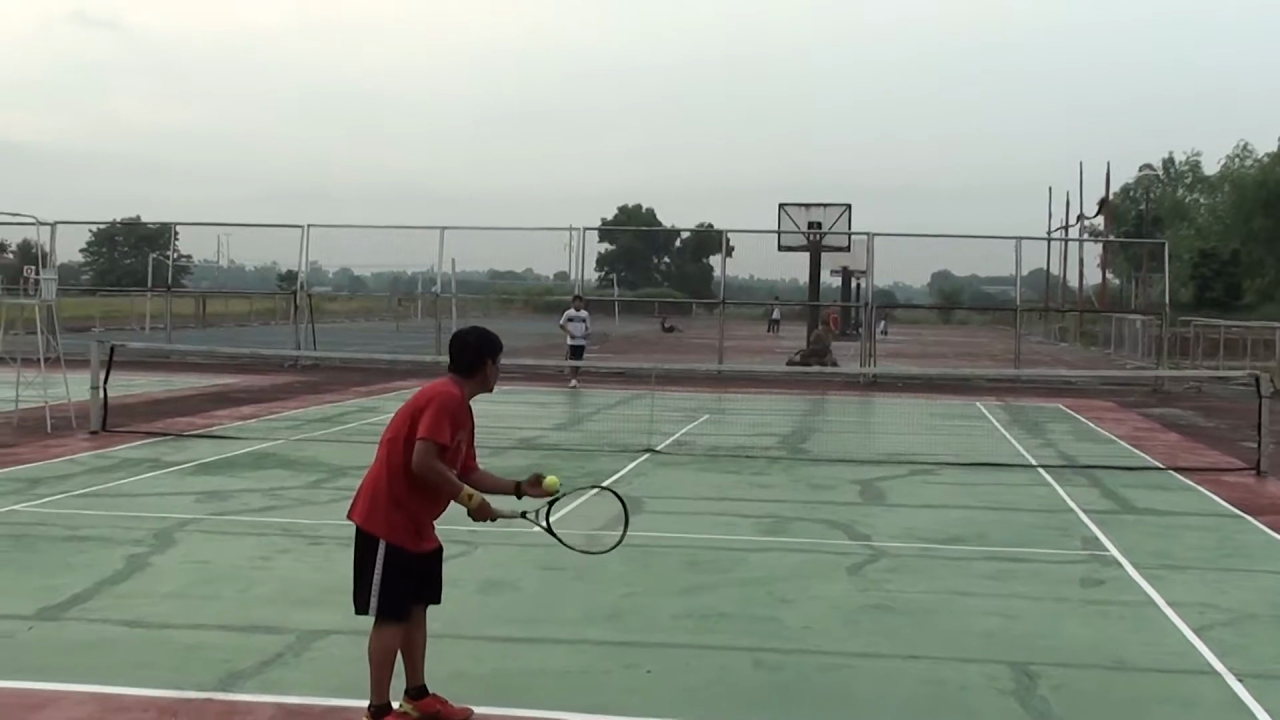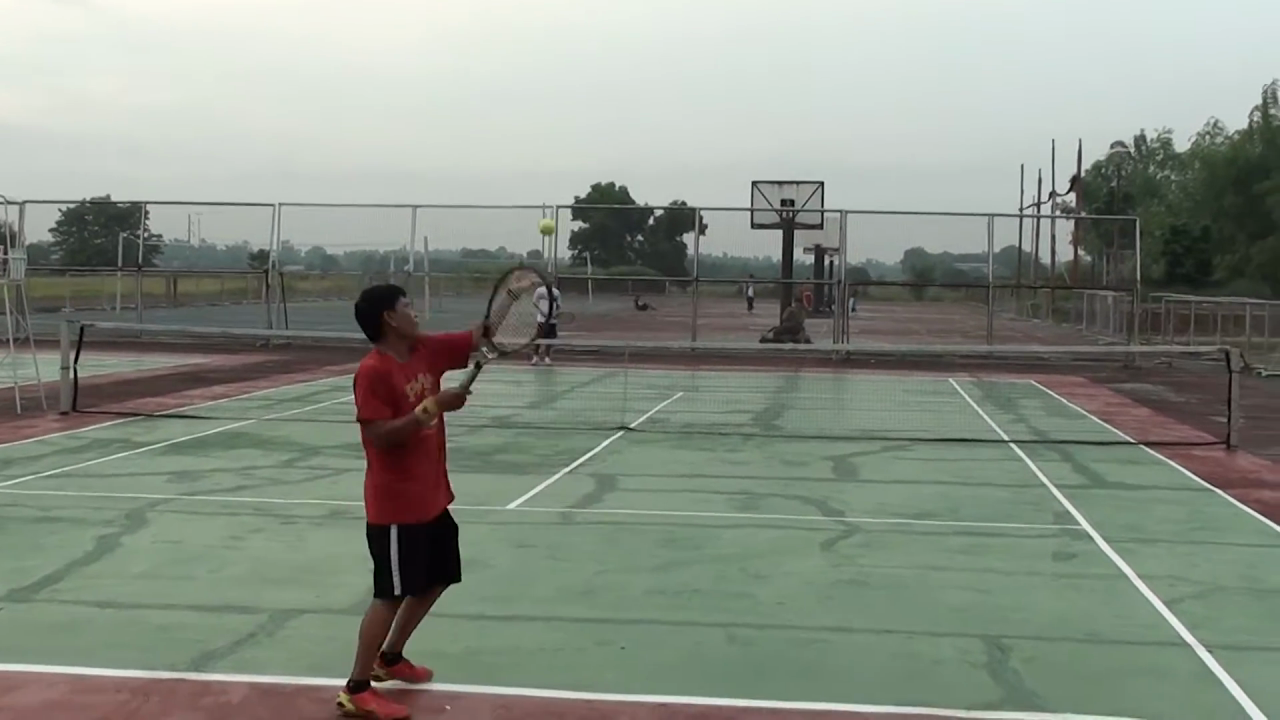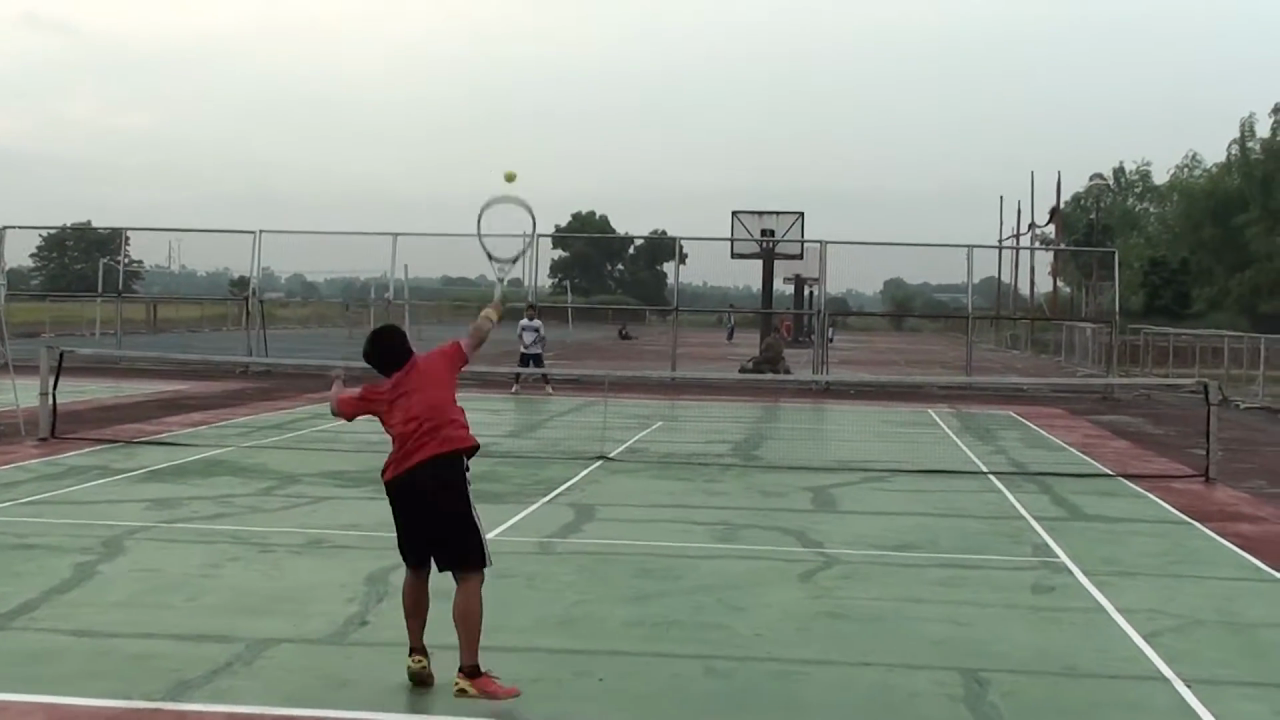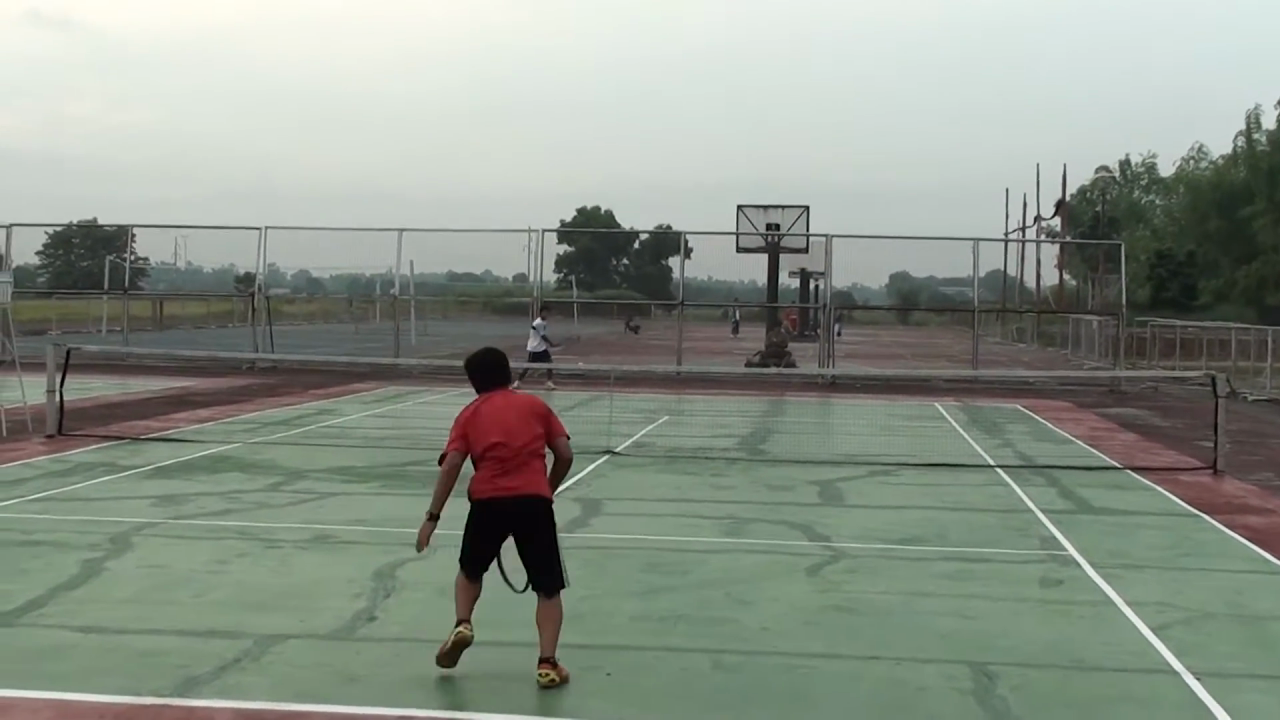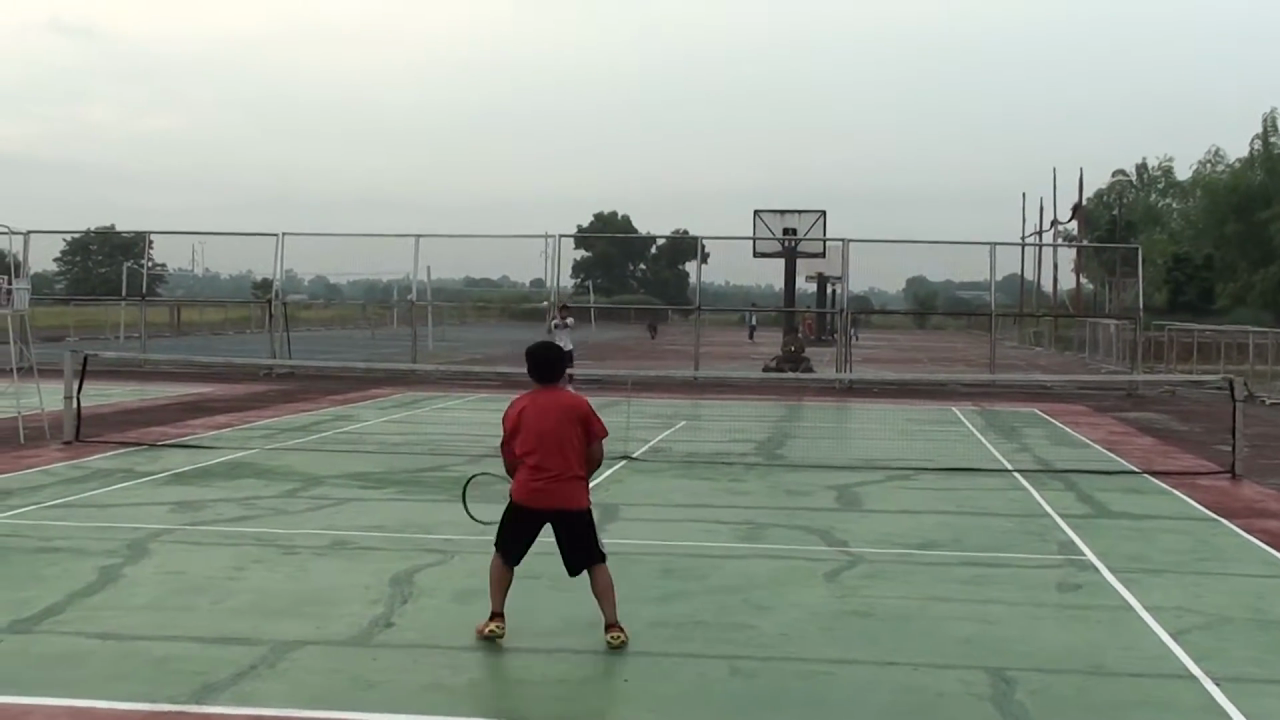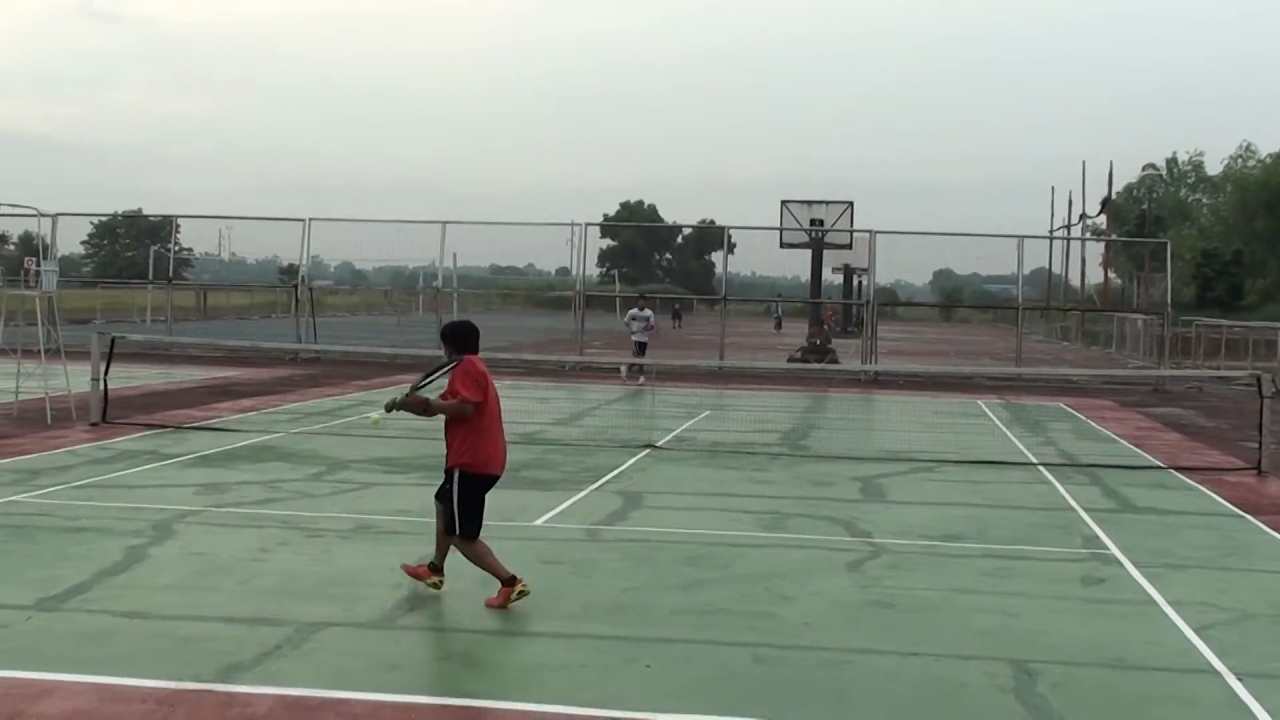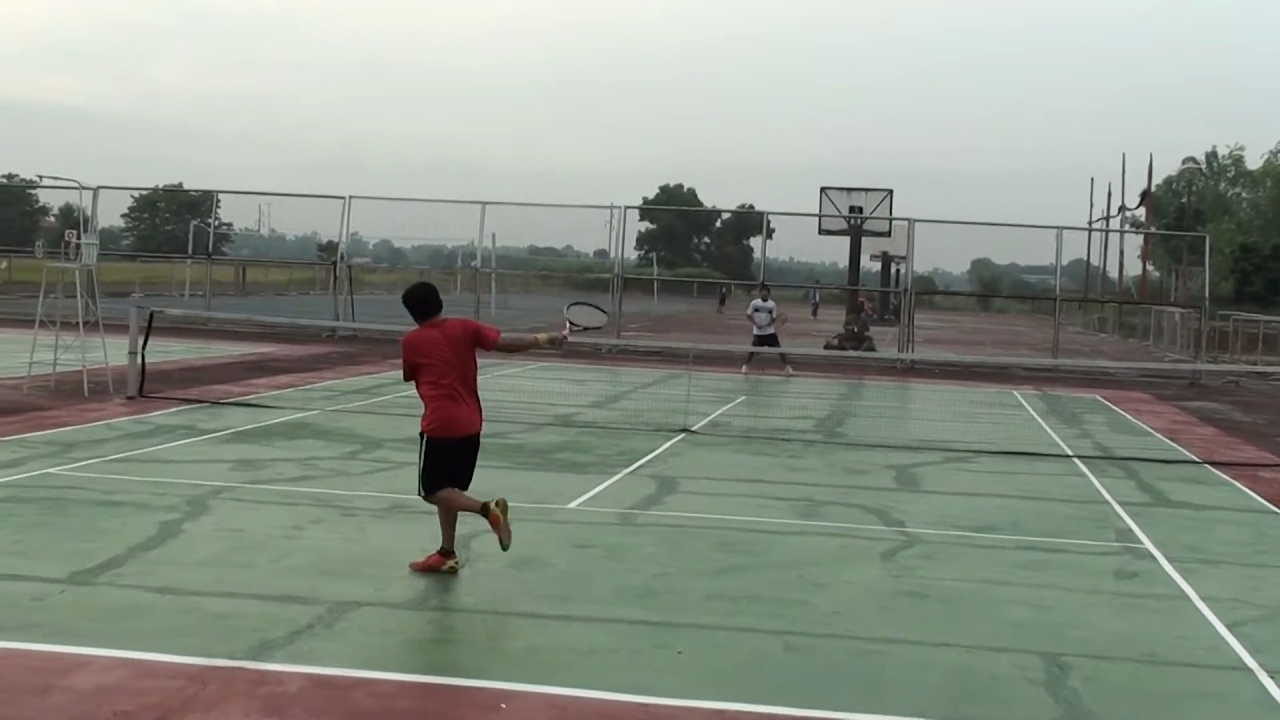
dt=0.7s
person 1, frame 1
left shoulder: (460, 407)
right shoulder: (444, 398)
left elbow: (467, 473)
right elbow: (423, 463)
left wrist: (520, 488)
right wrist: (470, 500)
left hip: (415, 525)
right hip: (388, 521)
left knee: (415, 609)
right knee: (391, 615)
person 1, frame 2
left shoulder: (425, 350)
right shoulder: (371, 370)
left elbow: (478, 339)
right elbow: (381, 435)
right wrist: (433, 408)
left hip: (430, 500)
right hip: (393, 506)
left knee: (435, 582)
right knee: (393, 596)
left ankle: (389, 657)
person 1, frame 3
left shoulder: (377, 393)
right shoulder: (435, 362)
left elbow: (338, 407)
right elbow: (477, 334)
left wrist: (336, 384)
right wrist: (492, 311)
left hip: (400, 479)
right hip: (441, 467)
left knee: (416, 568)
right knee: (470, 572)
left ankle: (417, 655)
right ankle: (470, 674)
person 1, frame 4
left shoulder: (469, 414)
right shoulder: (535, 405)
left elbow: (451, 466)
right elbow: (564, 455)
left wrist: (432, 517)
right wrist: (546, 489)
left hip: (487, 499)
right hip: (532, 499)
left knee: (469, 574)
right knee: (548, 588)
left ankle: (462, 628)
right ankle: (547, 663)
person 1, frame 5
left shoulder: (517, 407)
right shoulder: (579, 405)
left elbow: (509, 460)
right elbow: (596, 455)
left hip: (526, 496)
right hip: (571, 497)
left knee: (503, 555)
right knee: (595, 561)
left ankle: (496, 620)
right ankle: (612, 627)
person 1, frame 6
left shoulder: (467, 366)
right shoulder: (475, 368)
left elbow: (465, 407)
right elbow: (450, 406)
left wrist: (427, 403)
right wrist: (412, 402)
left hip: (473, 462)
right hip: (483, 460)
left knee: (461, 535)
right knee: (444, 503)
left ankle: (511, 584)
right ankle: (436, 568)
person 1, frame 7
left shoulder: (411, 341)
right shoulder: (465, 328)
right elbow: (505, 343)
right wrist: (545, 339)
left hip: (440, 426)
right hip: (470, 424)
left knee: (433, 491)
right knee: (447, 487)
left ankle: (487, 508)
right ankle: (447, 554)
